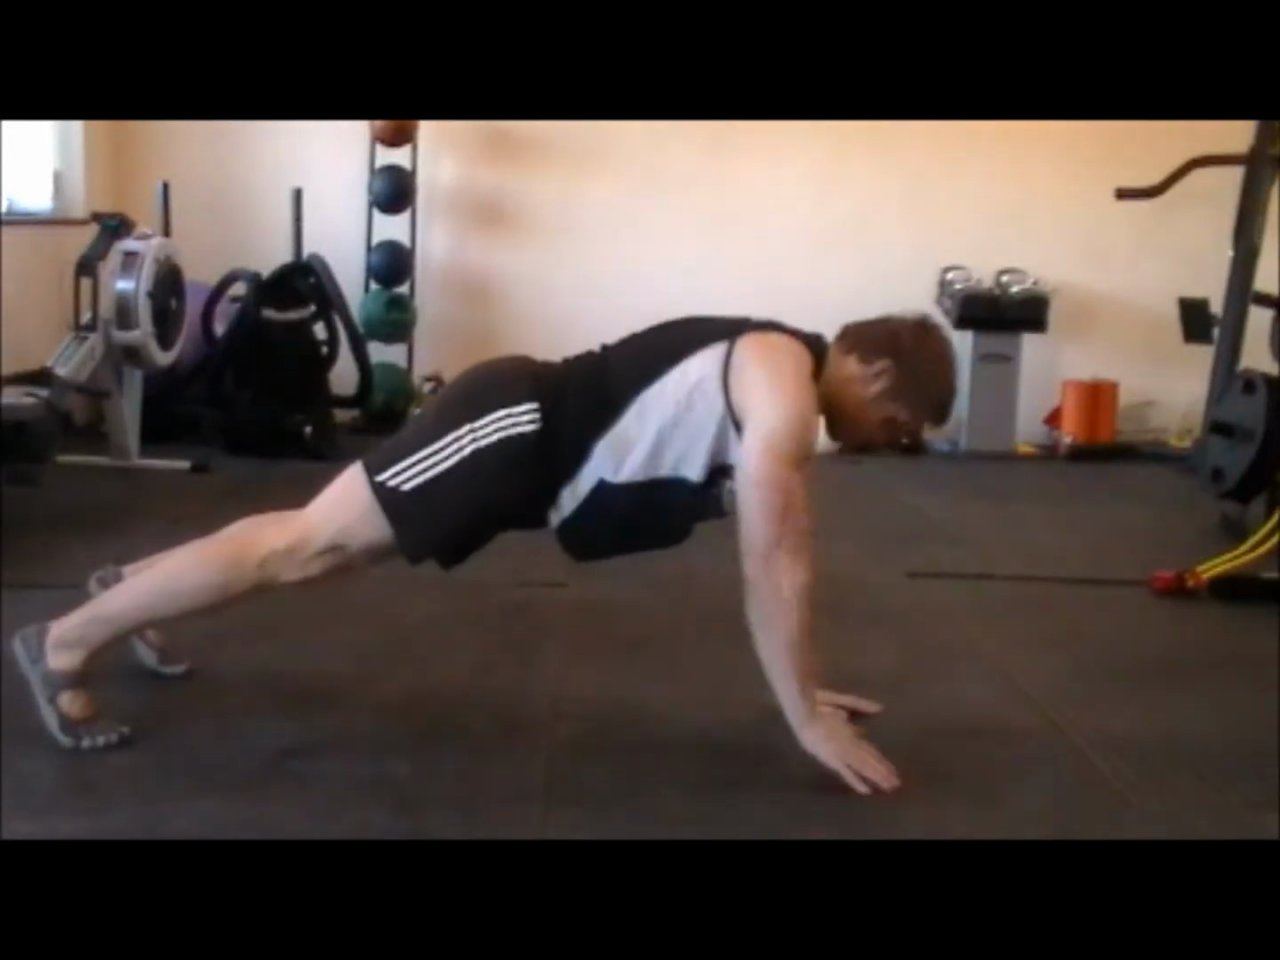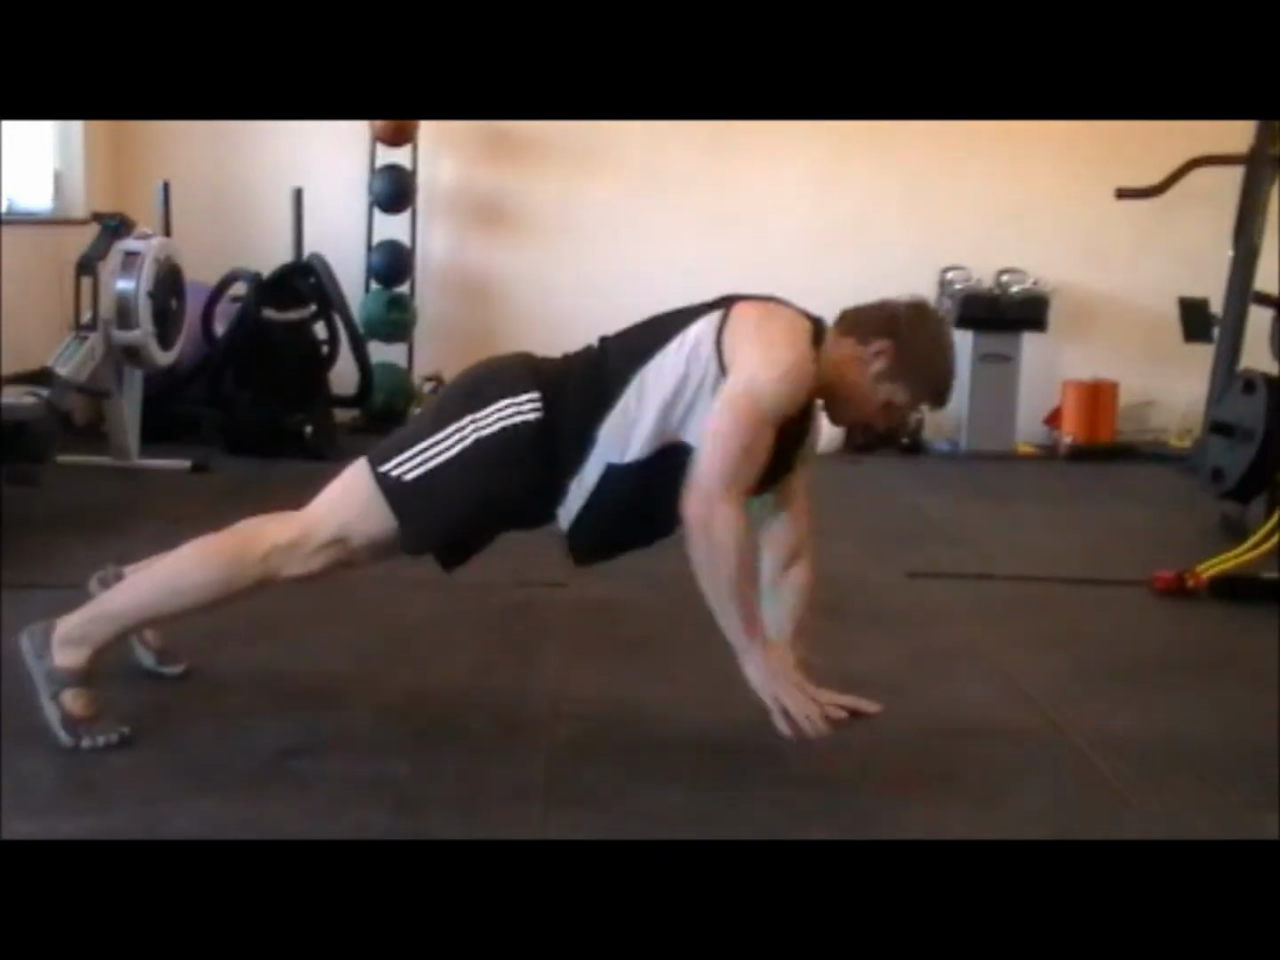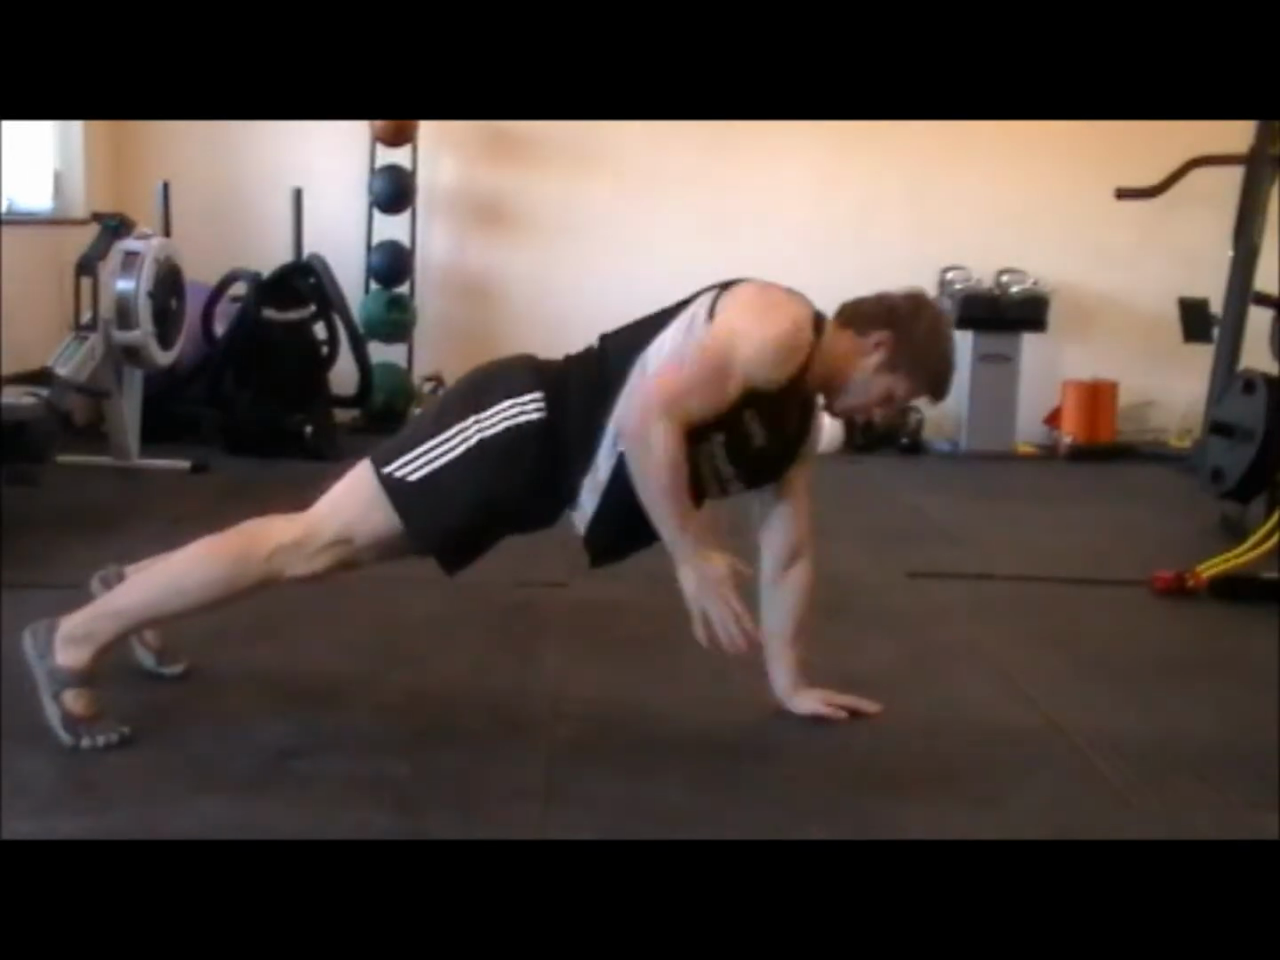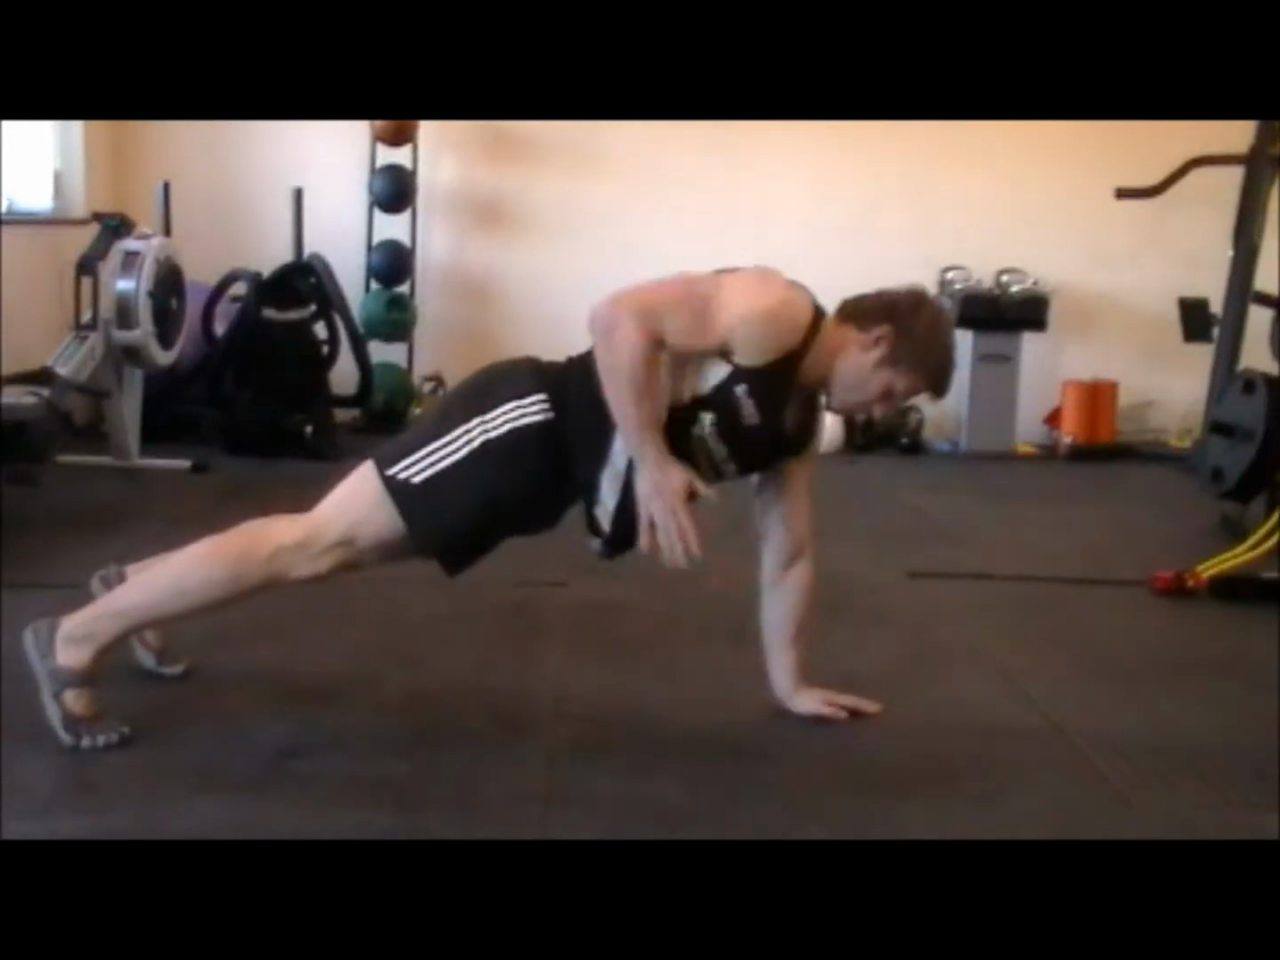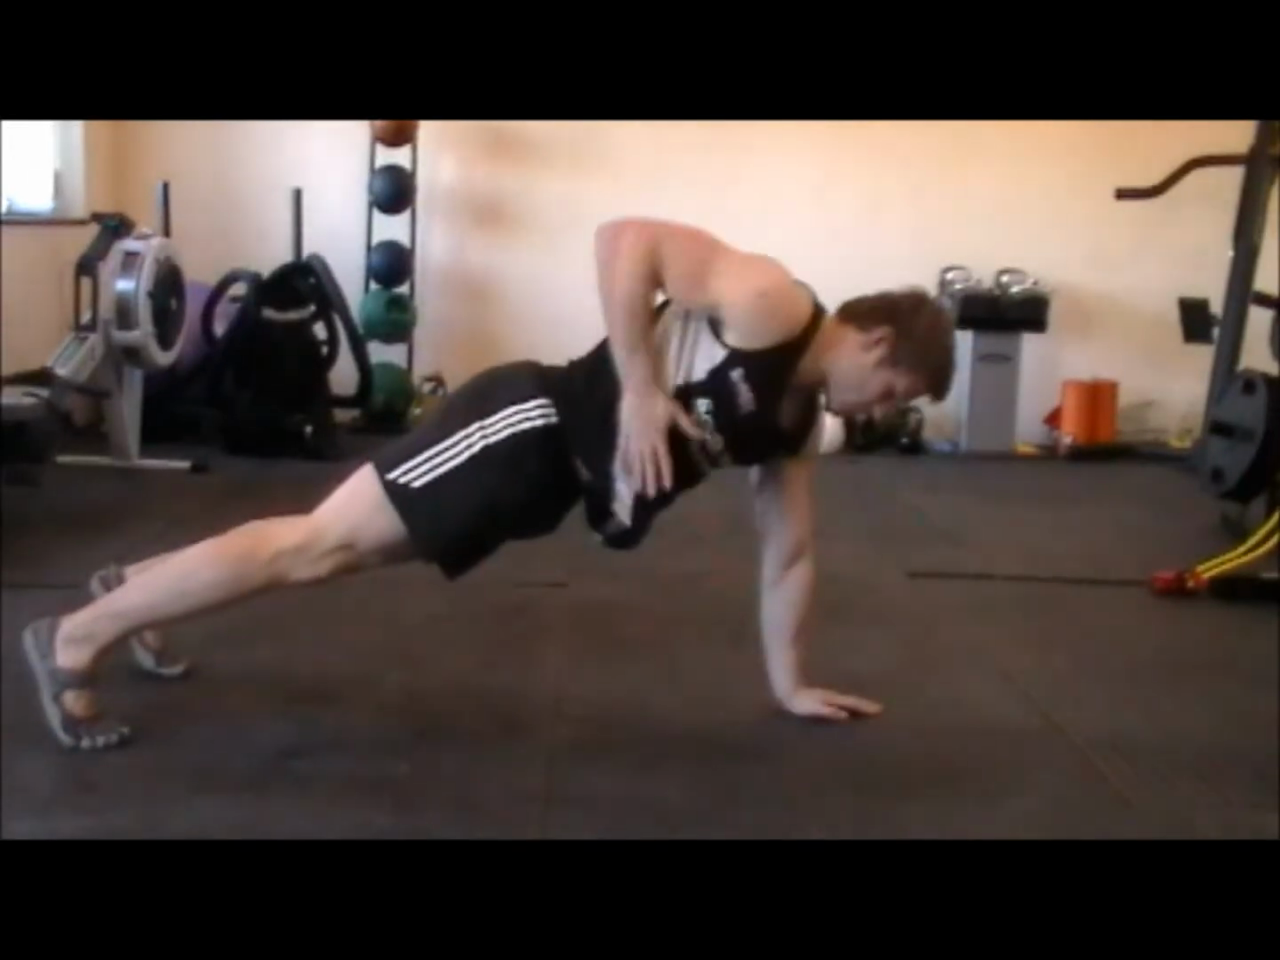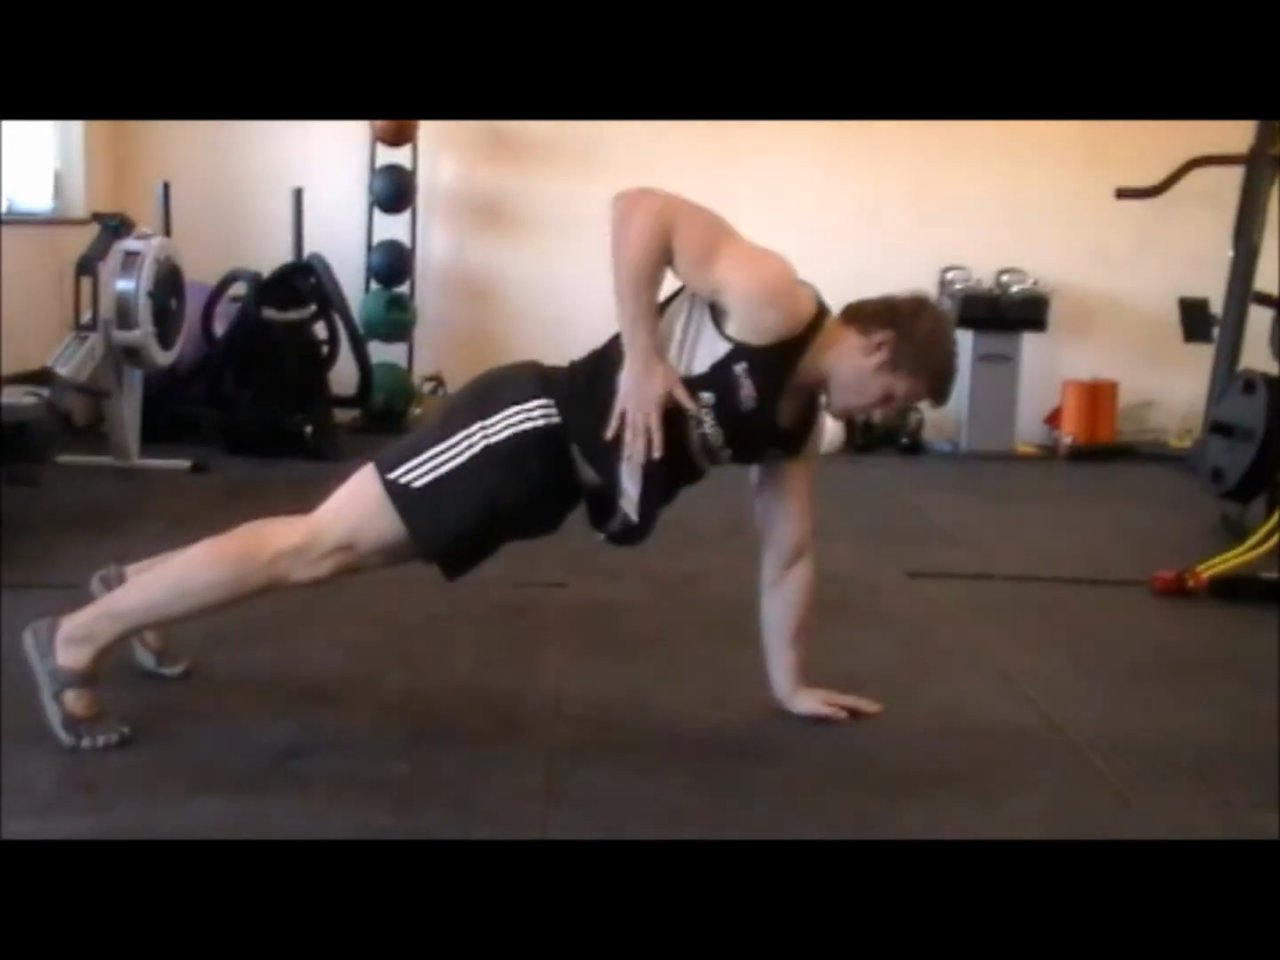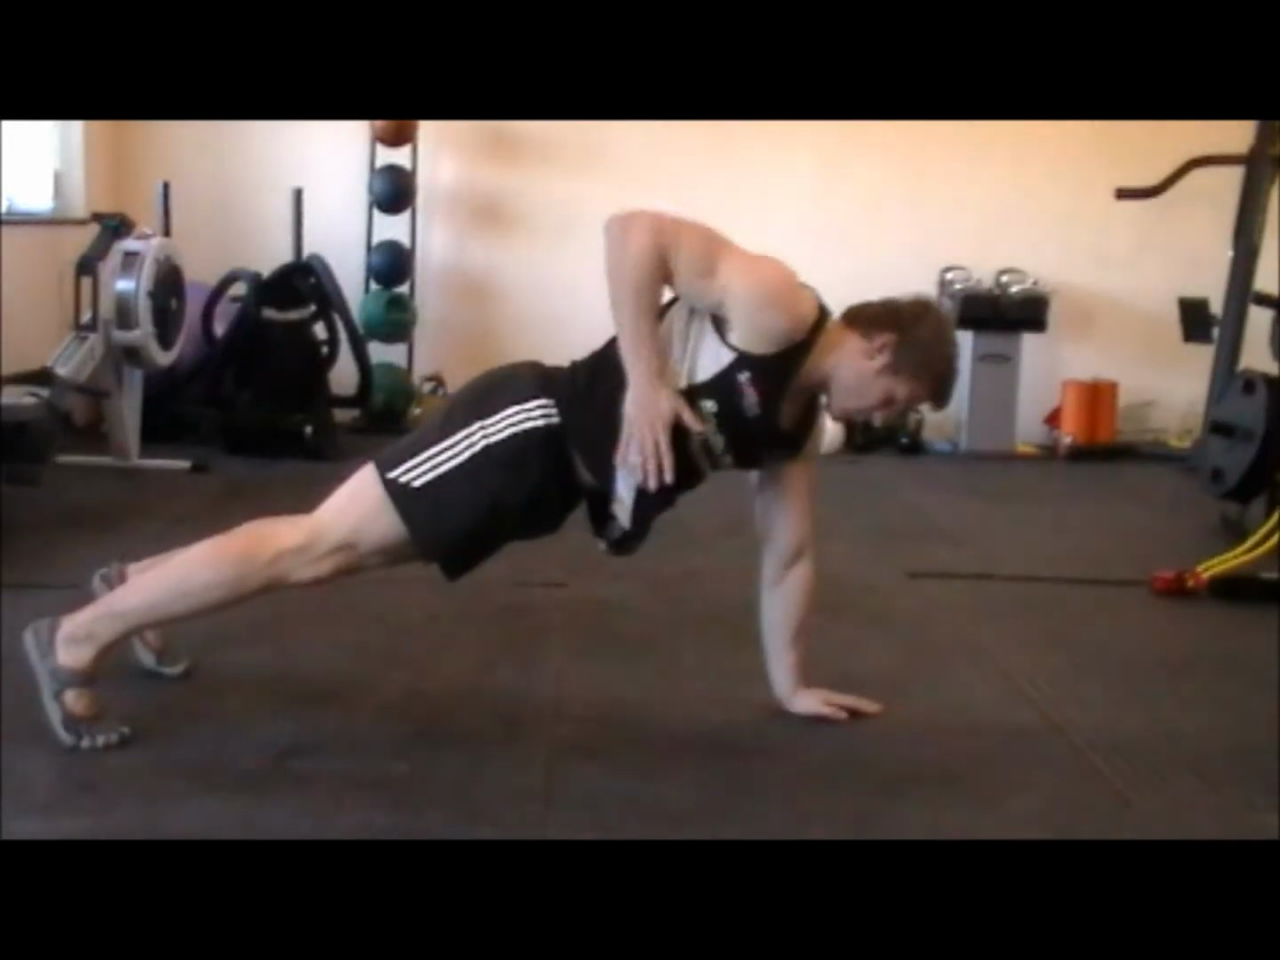
dt=0.1s
person 1, frame 1
left shoulder: (788, 398)
right shoulder: (785, 382)
left elbow: (782, 549)
right elbow: (769, 564)
left wrist: (800, 675)
right wrist: (810, 719)
left hip: (535, 452)
right hip: (512, 426)
left knee: (322, 541)
right knee: (302, 547)
left ankle: (126, 586)
right ankle: (63, 643)
person 1, frame 2
left shoulder: (798, 415)
right shoulder: (778, 348)
left elbow: (785, 551)
right elbow: (709, 509)
left wrist: (792, 680)
right wrist: (760, 658)
left hip: (541, 473)
right hip: (515, 421)
left knee: (329, 547)
right knee: (307, 541)
left ankle: (127, 588)
right ankle: (67, 642)
person 1, frame 3
left shoulder: (797, 410)
right shoulder: (777, 327)
left elbow: (787, 550)
right elbow: (648, 415)
left wrist: (792, 682)
right wrist: (691, 556)
left hip: (544, 476)
right hip: (517, 422)
left knee: (332, 551)
right knee: (309, 544)
left ankle: (128, 590)
right ankle: (70, 639)
person 1, frame 4
left shoulder: (801, 417)
right shoulder: (774, 314)
left elbow: (787, 551)
right elbow: (619, 315)
left wrist: (788, 683)
right wrist: (656, 463)
left hip: (557, 475)
right hip: (525, 425)
left knee: (330, 543)
right knee: (314, 541)
left ankle: (129, 588)
right ankle: (71, 641)
person 1, frame 5
left shoulder: (799, 414)
right shoulder: (770, 302)
left elbow: (787, 550)
right elbow: (622, 242)
left wrist: (789, 683)
right wrist: (641, 391)
left hip: (553, 478)
right hip: (523, 427)
left knee: (334, 554)
right knee: (311, 547)
left ankle: (130, 588)
right ankle: (72, 640)
person 1, frame 6
left shoulder: (801, 415)
right shoulder: (772, 298)
left elbow: (787, 552)
right elbow: (636, 208)
left wrist: (789, 684)
right wrist: (642, 359)
left hip: (551, 480)
right hip: (524, 428)
left knee: (339, 554)
right knee: (312, 548)
left ankle: (135, 582)
right ankle: (72, 640)
person 1, frame 7
left shoulder: (801, 416)
right shoulder: (775, 305)
left elbow: (787, 552)
right elbow: (632, 230)
left wrist: (788, 684)
right wrist: (646, 380)
left hip: (556, 482)
right hip: (526, 430)
left knee: (336, 549)
right knee: (312, 547)
left ankle: (137, 583)
right ankle: (72, 640)
